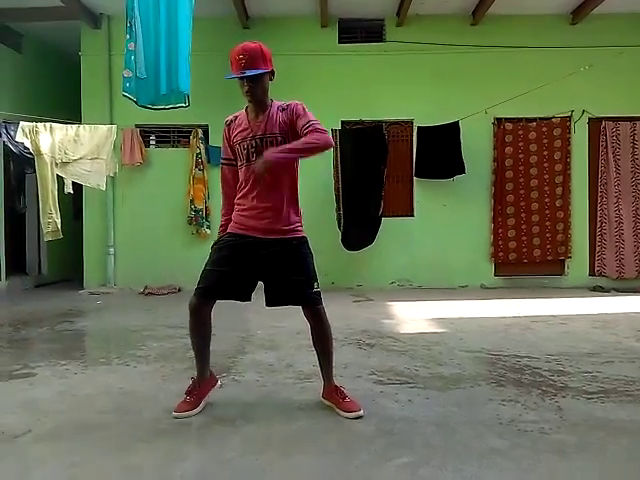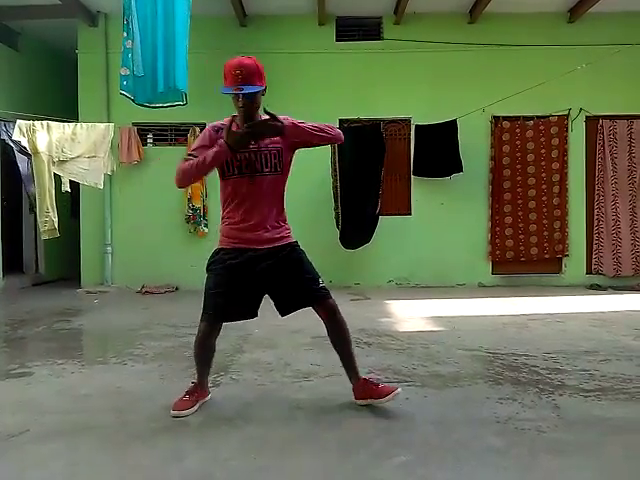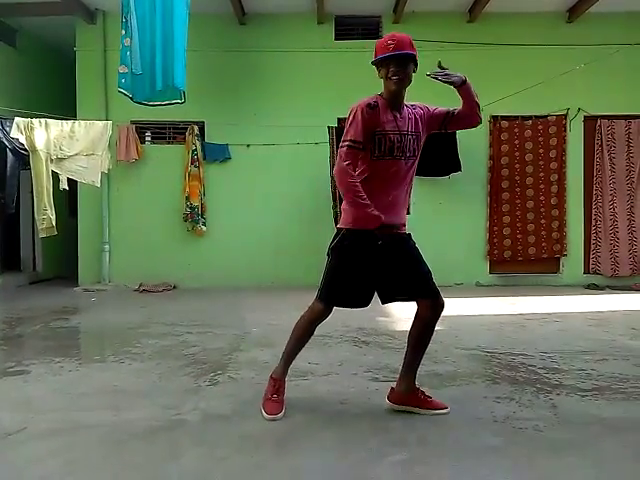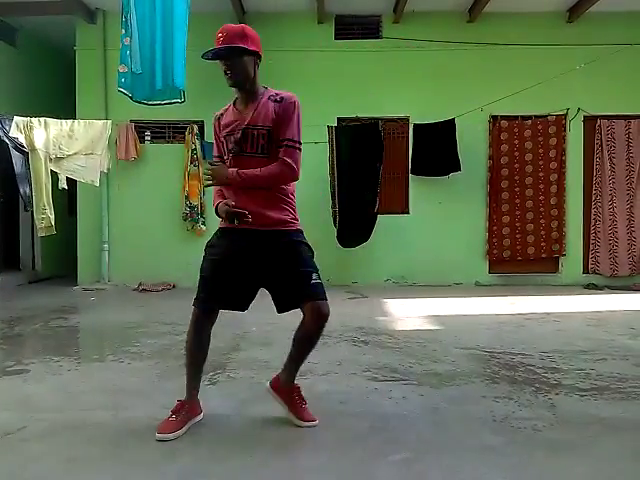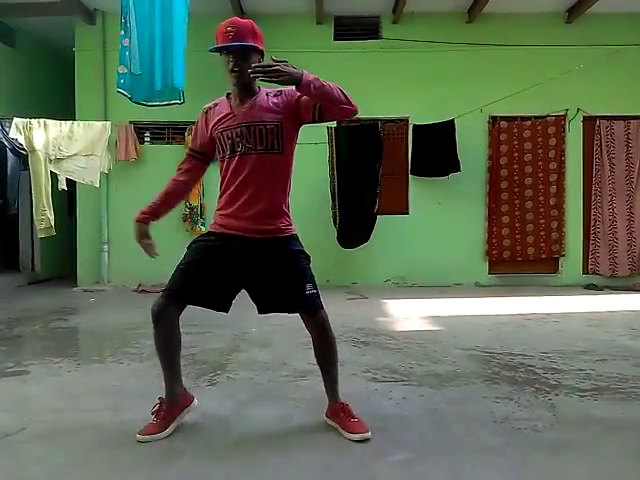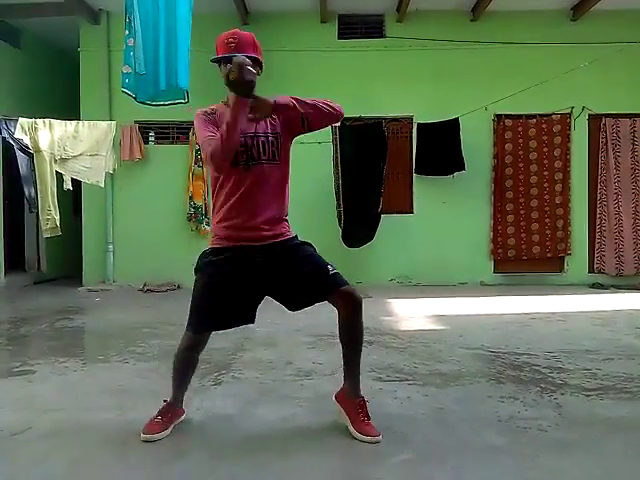
dt=0.7s
person 1, frame 1
left shoulder: (292, 112)
right shoulder: (232, 126)
left elbow: (324, 139)
left wrist: (273, 157)
right wrist: (224, 229)
left hip: (286, 235)
right hip: (240, 234)
left knee: (314, 308)
right knee: (198, 303)
left ankle: (330, 387)
right ankle: (203, 378)
person 1, frame 2
left shoulder: (283, 130)
right shoulder: (216, 133)
left elbow: (335, 135)
right elbow: (182, 177)
left wrist: (280, 125)
right wrist: (226, 146)
left hip: (280, 246)
right hip: (234, 250)
left knee: (328, 307)
right knee: (210, 324)
left ankle: (360, 384)
right ankle: (200, 385)
person 1, frame 3
left shoulder: (421, 115)
right shoulder: (365, 110)
left elbow: (471, 119)
right elbow: (344, 169)
left wrist: (463, 85)
right wrist: (371, 219)
left hip: (397, 233)
right hip: (359, 231)
left knee: (432, 304)
right knee: (322, 306)
left ankle: (405, 389)
right ankle: (279, 378)
person 1, frame 4
left shoulder: (284, 103)
right shoulder: (222, 118)
left elbow: (289, 168)
left wrist: (233, 176)
right wrist: (225, 204)
left hip: (281, 232)
right hip: (234, 231)
left knee: (317, 311)
right knee: (202, 313)
left ankle: (285, 382)
right ankle: (190, 402)
person 1, frame 5
left shoulder: (288, 101)
right shoulder: (211, 115)
left elbow: (347, 109)
right elbow: (187, 174)
left wrist: (300, 76)
right wrist: (147, 216)
left hip: (276, 239)
right hip: (223, 238)
left knee: (317, 319)
right knee: (163, 310)
left ankle: (336, 406)
right ankle: (175, 397)
person 1, frame 6
left shoulder: (279, 113)
right shoulder: (208, 117)
left elbow: (334, 113)
right elbow: (218, 158)
left wrist: (270, 105)
right wrist: (238, 98)
left hip: (281, 244)
right hip: (229, 250)
left knee: (350, 300)
right knee: (194, 338)
left ankle: (351, 395)
right ankle: (174, 405)
